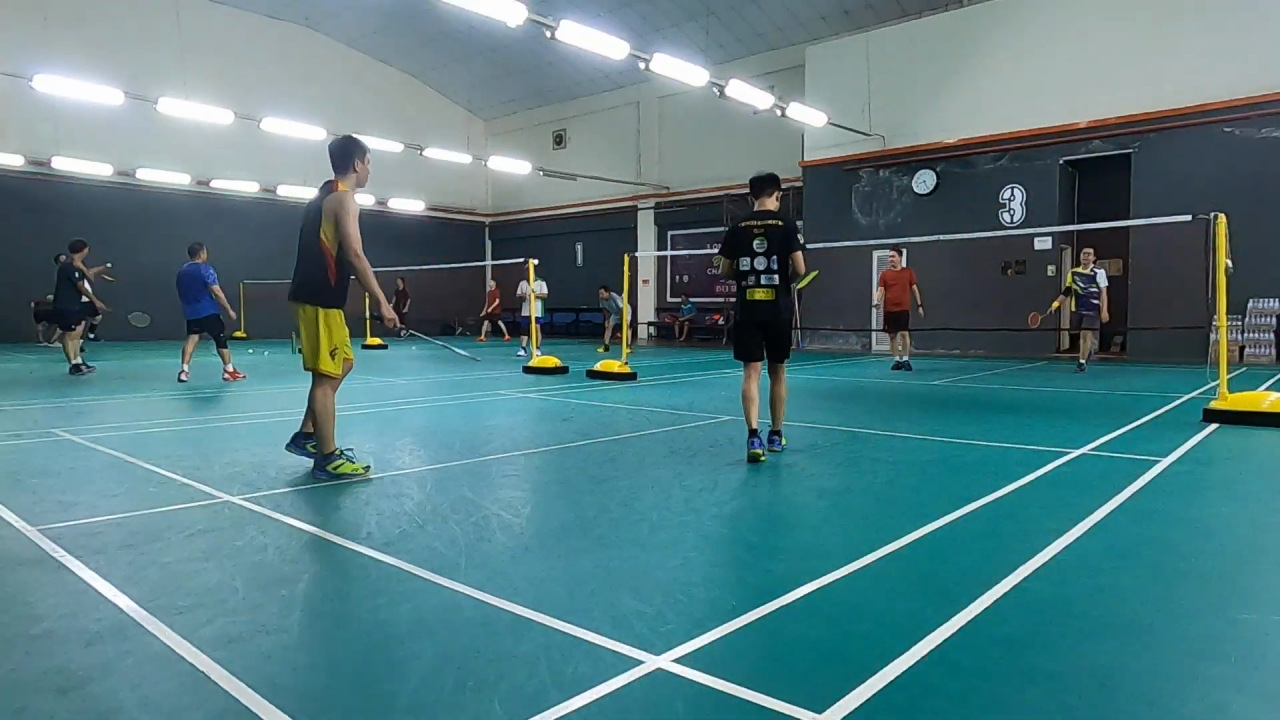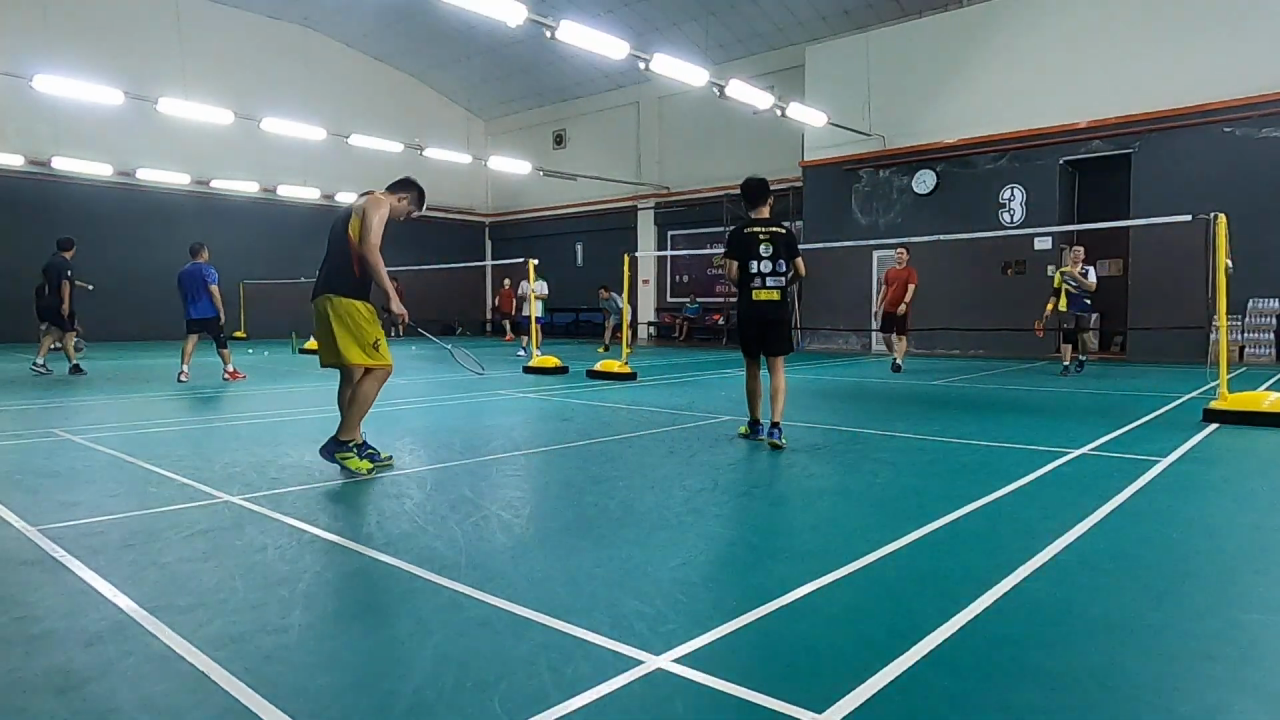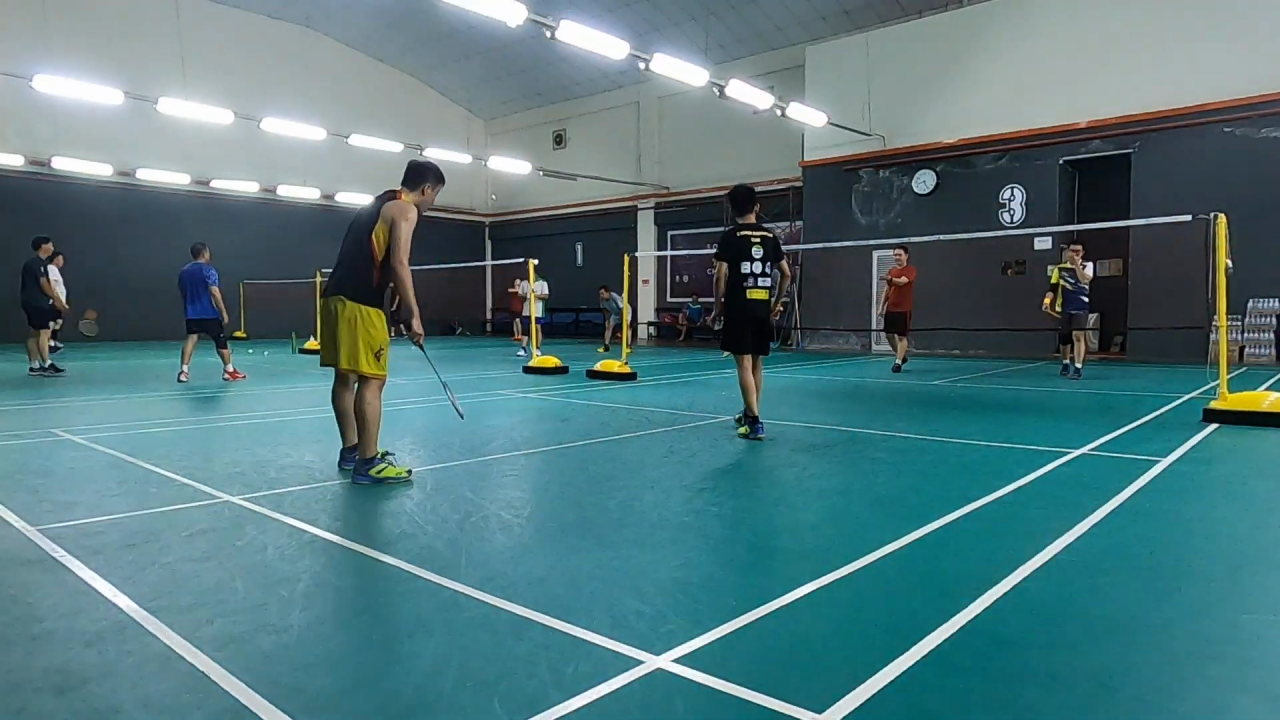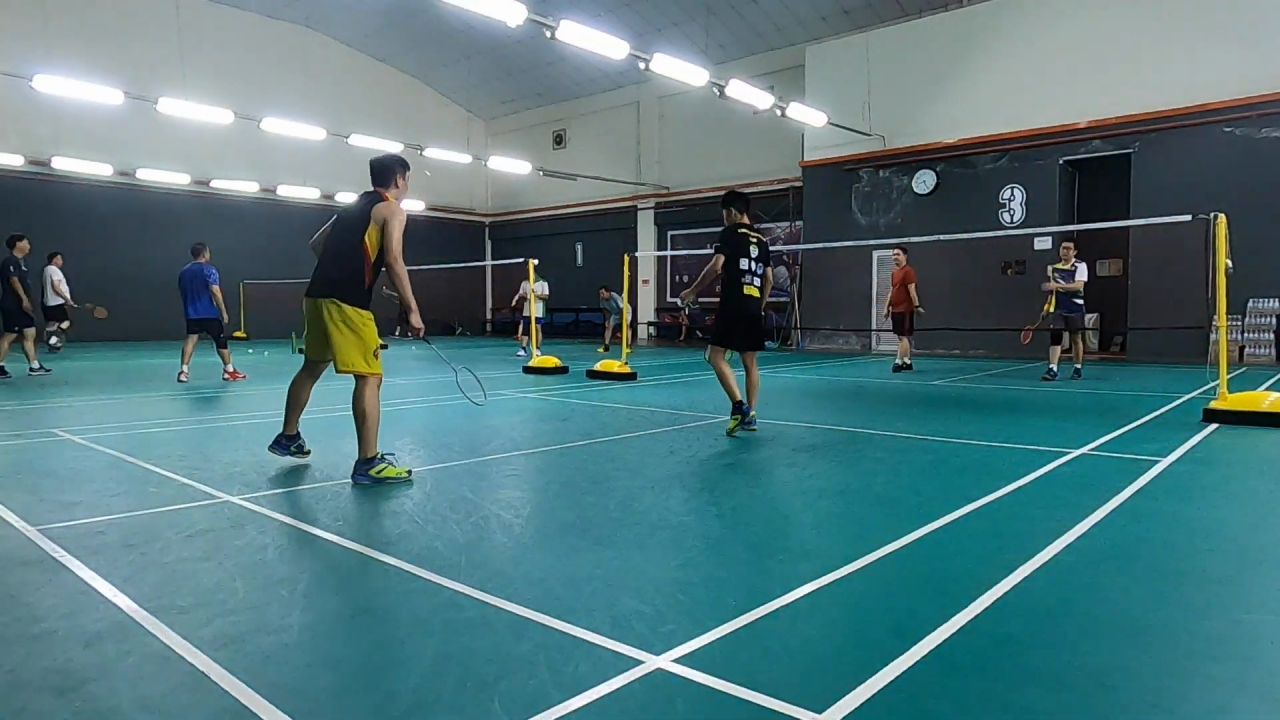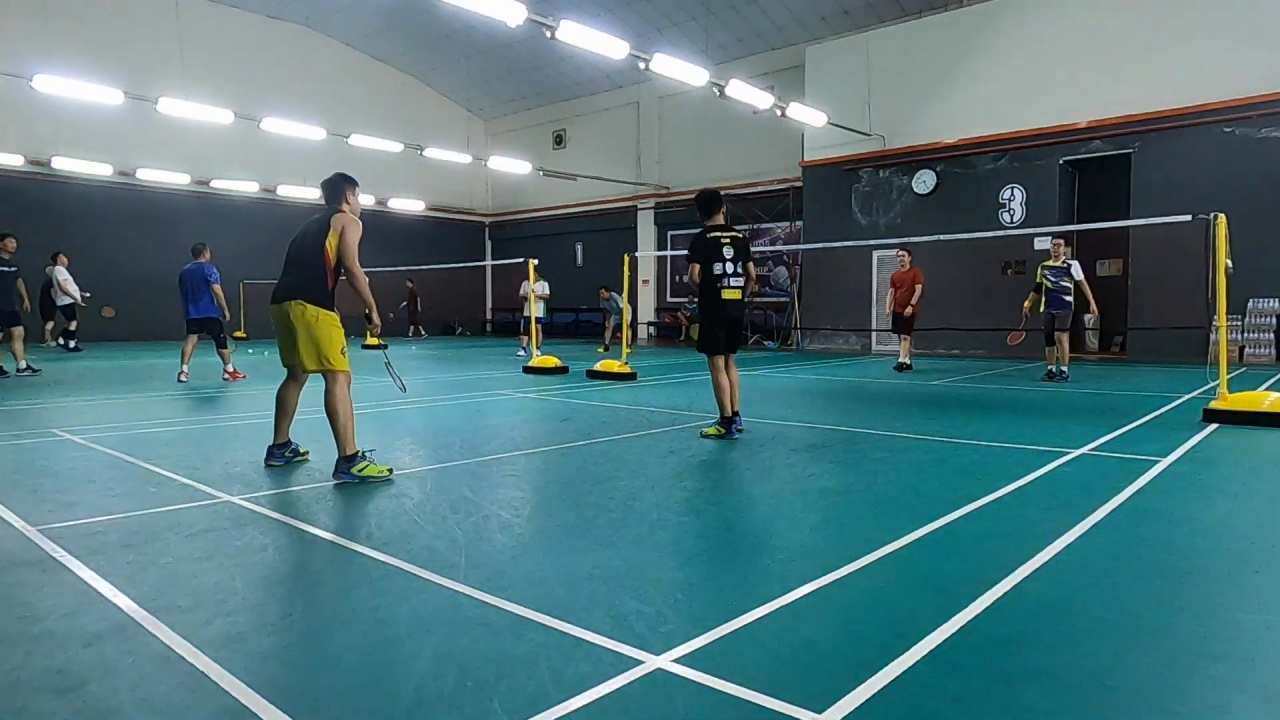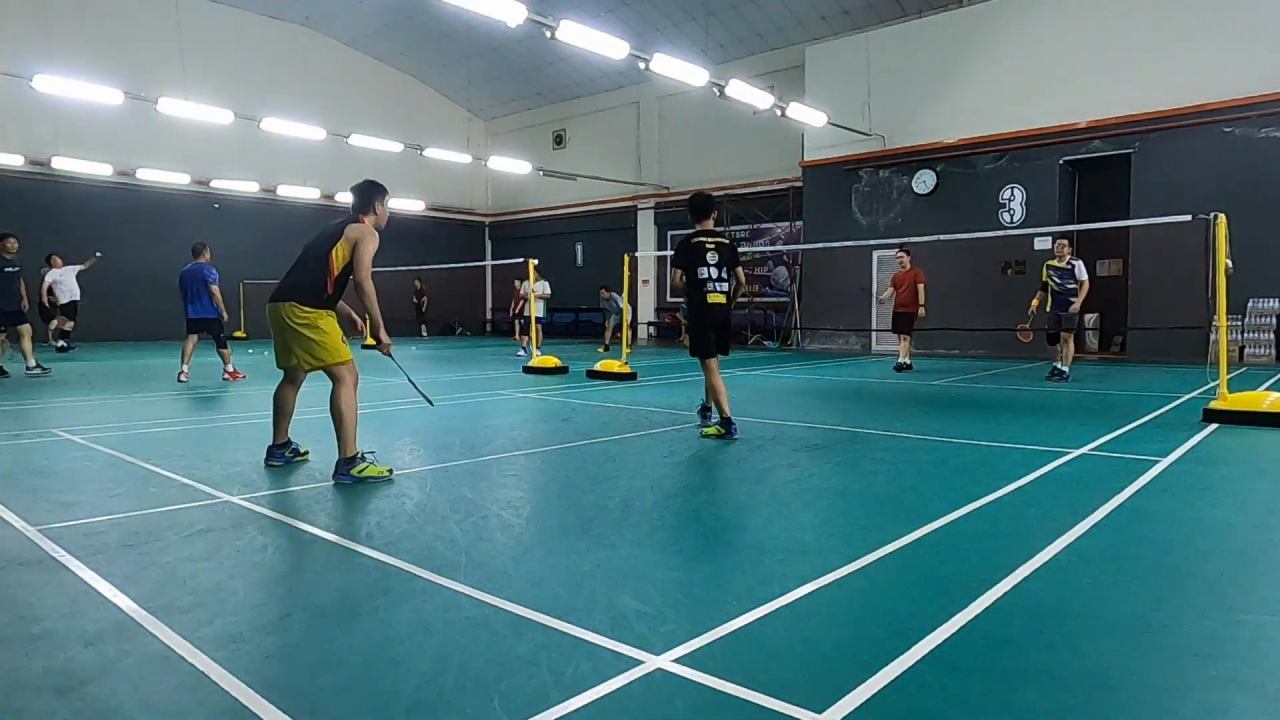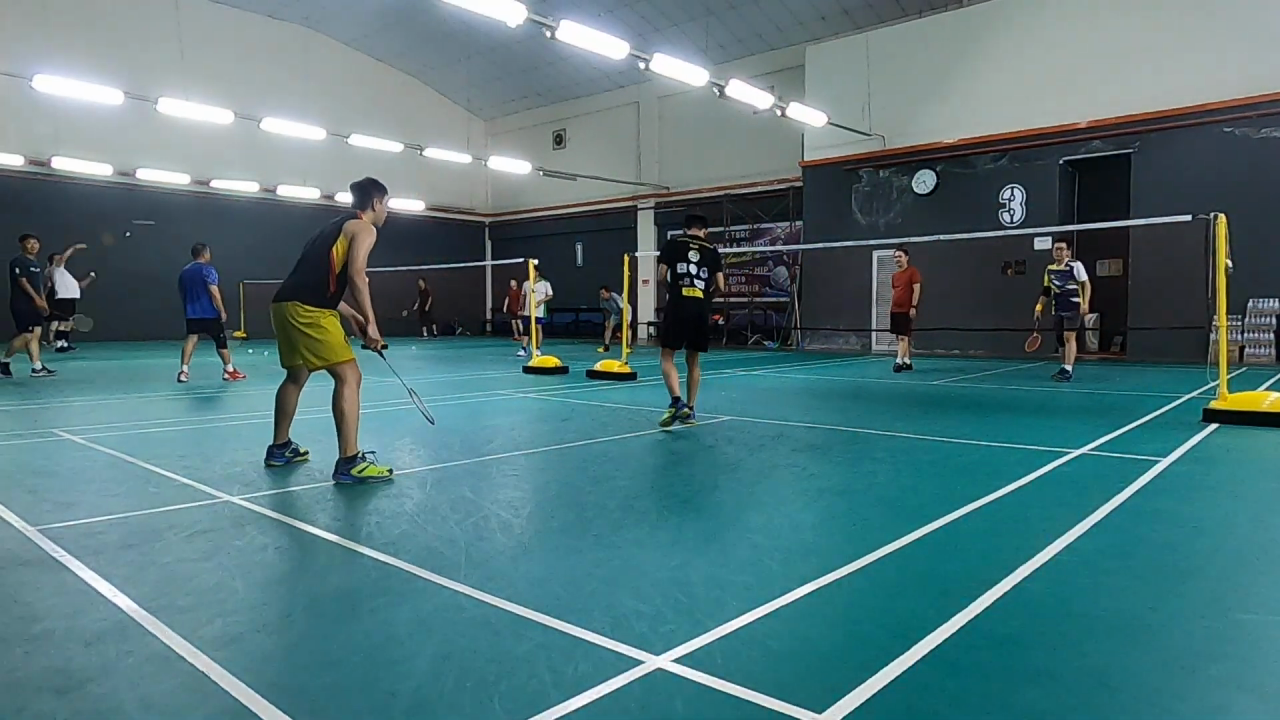
dt=0.5s
person 1, frame 1
left shoulder: (324, 197)
right shoulder: (343, 199)
right elbow: (355, 255)
right wrist: (382, 303)
left hip: (314, 297)
right hip: (321, 301)
left knee: (340, 365)
right knee: (327, 376)
left ankle: (308, 434)
right ankle: (327, 458)
person 1, frame 2
left shoulder: (360, 205)
right shoulder: (378, 203)
right elbow: (370, 252)
right wrist: (392, 298)
left hip: (328, 296)
right hip: (346, 298)
left knee: (353, 373)
right knee: (379, 367)
left ankle: (353, 445)
right ankle: (341, 442)
person 1, frame 3
left shoulder: (377, 205)
right shoulder: (406, 209)
right elbow: (399, 264)
right wrist: (413, 315)
left hip: (336, 296)
right hip: (359, 302)
left knee: (346, 377)
right knee: (372, 379)
left ankle: (351, 450)
right ankle: (367, 463)
person 1, frame 4
left shoulder: (353, 208)
right shoulder: (392, 209)
left elbow: (316, 244)
right elbow: (394, 261)
right wrist: (413, 310)
left hip: (318, 296)
right hip: (348, 304)
left knee: (312, 368)
right knee: (369, 378)
left ankle: (288, 437)
right ankle: (368, 463)
person 1, frame 5
left shoulder: (313, 224)
right shoulder: (349, 221)
right elbow: (351, 266)
right wrist: (372, 309)
left hip: (282, 302)
right hip: (310, 305)
left knee: (296, 374)
right knee: (338, 377)
left ankle: (280, 447)
right ankle: (349, 460)
person 1, frame 6
left shoulder: (338, 229)
right shoulder: (367, 233)
right elbow: (362, 280)
left wrist: (350, 315)
right wrist: (380, 328)
left hip: (280, 305)
right hip: (304, 309)
left knee: (294, 375)
right knee: (346, 377)
left ankle: (279, 447)
right ankle: (349, 462)
person 1, frame 7
left shoulder: (337, 227)
right shoulder: (364, 228)
right elbow: (356, 274)
left wrist: (352, 316)
right wrist: (371, 322)
left hip: (285, 304)
right hip: (307, 309)
left knee: (297, 375)
right knee: (349, 376)
left ankle: (280, 447)
right ankle: (349, 462)
person 2, frame 1
left shoulder: (737, 228)
right shoulder: (786, 225)
left elbow: (725, 270)
right elbow: (799, 269)
right wrist: (784, 280)
left hip: (747, 309)
right hip: (778, 309)
left knee: (751, 373)
right knee: (777, 371)
left ankle: (754, 436)
right ankle: (776, 434)
person 2, frame 2
left shoulder: (739, 234)
right shoulder: (785, 233)
left elbow: (732, 274)
right elbow: (800, 272)
left hip: (750, 309)
right hip: (778, 308)
left knee: (752, 366)
right knee: (776, 368)
left ankle: (755, 424)
right ankle: (775, 425)
person 2, frame 3
left shoulder: (731, 236)
right shoulder: (770, 237)
left elbow: (721, 275)
right elbow: (786, 273)
left wrist: (718, 305)
right wrist: (776, 302)
left hip: (739, 307)
right hip: (763, 308)
left knee: (744, 364)
right knee: (756, 363)
left ankle: (754, 423)
right ankle: (750, 414)
person 2, frame 4
left shoulder: (731, 233)
right shoulder: (761, 240)
left elbow: (716, 266)
right elbow: (768, 279)
left wrist: (693, 290)
left hip: (733, 304)
right hip: (754, 306)
left knee: (717, 356)
right knee: (750, 361)
left ankle: (740, 407)
right ankle: (750, 415)
person 2, frame 5
left shoulder: (701, 239)
right shoulder: (740, 237)
left elbow: (694, 276)
right elbow: (751, 276)
left wrist: (702, 291)
left hip: (713, 308)
right hip: (736, 308)
left knee: (717, 364)
right knee: (729, 361)
left ankle: (727, 423)
right ankle: (735, 416)
person 2, frame 6
left shoulder: (687, 244)
right shoulder: (727, 243)
left elbow: (676, 282)
right elbow: (741, 281)
left hip: (701, 312)
right hip: (723, 311)
left knee: (710, 366)
right knee: (711, 362)
left ankle: (727, 422)
right ankle: (707, 409)
person 2, frame 7
left shoulder: (673, 244)
right shoulder: (712, 250)
left elbow: (661, 276)
right elbow: (720, 286)
left hip: (678, 307)
right hip: (702, 309)
left knee: (667, 357)
right knee: (693, 360)
left ankle: (677, 402)
right ankle: (688, 409)
